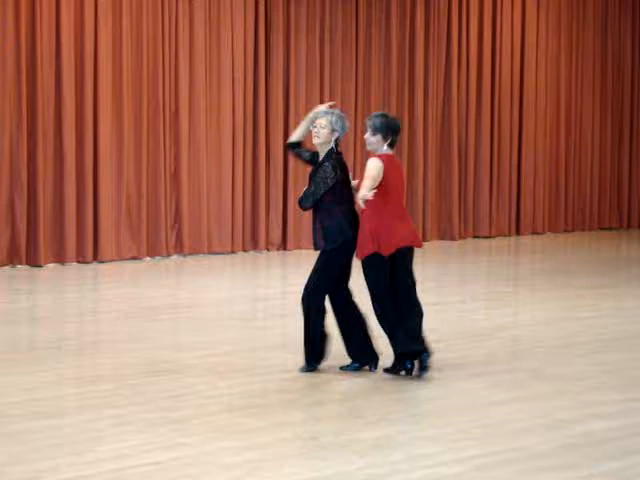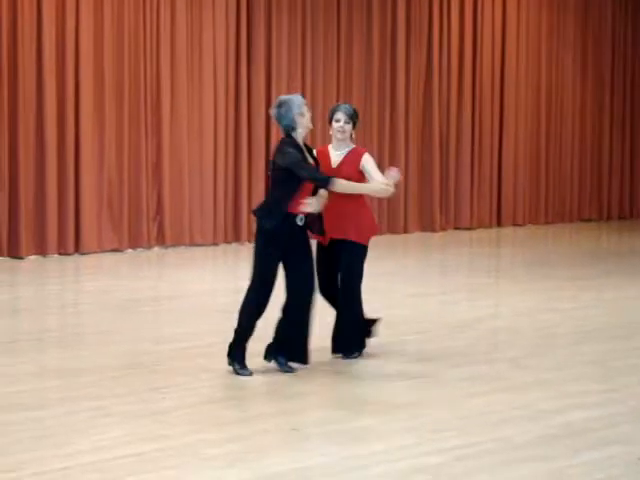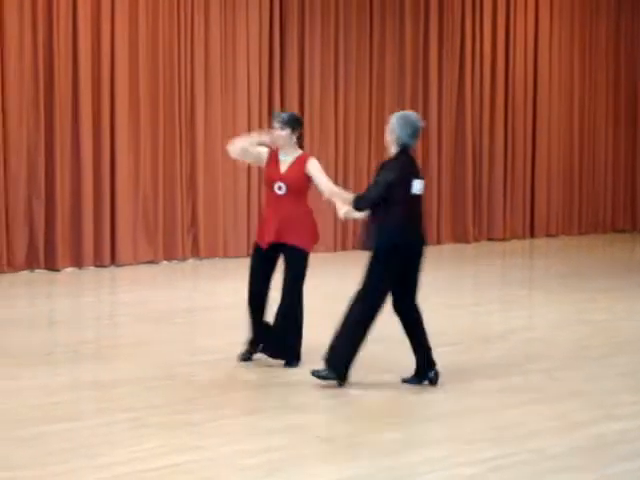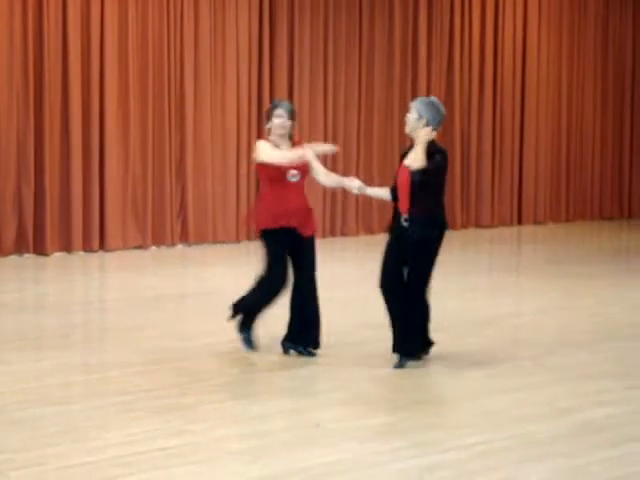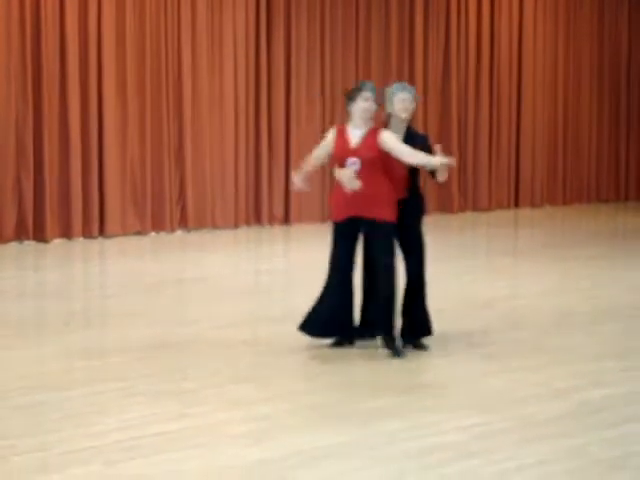
dt=0.7s
person 1, frame 1
left shoulder: (332, 165)
right shoulder: (322, 159)
left elbow: (305, 202)
right elbow: (293, 144)
left wrist: (306, 196)
right wrist: (312, 115)
left hip: (338, 236)
right hip: (340, 235)
left knee: (313, 294)
right knee: (339, 293)
left ankle: (314, 356)
right ankle: (364, 356)
person 1, frame 2
left shoulder: (302, 149)
right shoulder: (287, 151)
left elbow: (320, 186)
right elbow: (322, 181)
left wrist: (314, 202)
right wrist: (370, 188)
left hip: (294, 226)
right hip: (274, 226)
left knee: (303, 288)
right knee: (261, 289)
left ankle: (282, 351)
right ankle: (237, 354)
person 1, frame 3
left shoulder: (393, 166)
right shoulder: (408, 165)
left elbow: (365, 202)
left wrist: (344, 206)
right wrist: (352, 208)
left hip: (392, 244)
right hip: (410, 243)
left knee: (365, 302)
right knee: (406, 304)
left ankle: (337, 367)
right ankle: (426, 368)
person 1, frame 4
left shoulder: (437, 155)
right shoulder: (410, 152)
left elbow: (418, 175)
left wrist: (422, 143)
right wrist: (364, 190)
left hip: (426, 229)
right hip: (404, 227)
left knee: (415, 287)
right knee: (390, 283)
left ankle: (417, 345)
right ankle: (409, 346)
person 1, frame 5
left shoulder: (419, 141)
left elbow: (439, 177)
right elbow: (339, 166)
left wrist: (442, 166)
right wrist: (343, 173)
left hip: (408, 212)
left knee: (415, 270)
right knee: (373, 267)
left ankle: (413, 331)
right ankle: (367, 327)
person 2, frame 1
left shoulder: (375, 162)
right shoulder: (394, 163)
left elbow: (367, 185)
left wrist: (362, 195)
left hip: (377, 238)
right hip: (401, 236)
left knee: (383, 298)
right knee: (405, 293)
left ankle: (403, 356)
right ankle: (417, 350)
person 2, frame 2
left shoulder: (361, 157)
right shoulder: (317, 154)
left wrist: (389, 182)
left hip: (354, 228)
right hip: (328, 228)
left knee: (349, 287)
right knee: (327, 286)
left ankle: (352, 343)
right ankle: (357, 327)
person 2, frame 3
left shoulder: (308, 163)
right shoulder: (265, 155)
left elbow: (328, 187)
right elbow: (233, 151)
left wrist: (341, 201)
right wrist: (256, 139)
left hip: (296, 232)
right hip: (268, 230)
left knee: (292, 293)
right knee: (257, 288)
left ankle: (289, 351)
right ankle: (259, 339)
person 2, frame 4
left shoulder: (303, 152)
right shoulder: (263, 147)
left elbow: (325, 178)
right elbow: (284, 159)
left wrist: (347, 181)
right wrist: (310, 150)
left hip: (301, 221)
right hip: (273, 220)
left knee: (305, 280)
right knee: (276, 277)
left ankle: (296, 339)
right ankle: (246, 317)
person 2, frame 5
left shoulder: (382, 136)
right shoulder: (336, 134)
left elbow: (411, 155)
right elbow: (319, 155)
left wrist: (435, 160)
right wrist: (302, 174)
left hip: (378, 209)
right hip: (345, 209)
left knee: (383, 269)
right knee: (340, 267)
left ankle: (387, 333)
right ankle: (342, 330)
